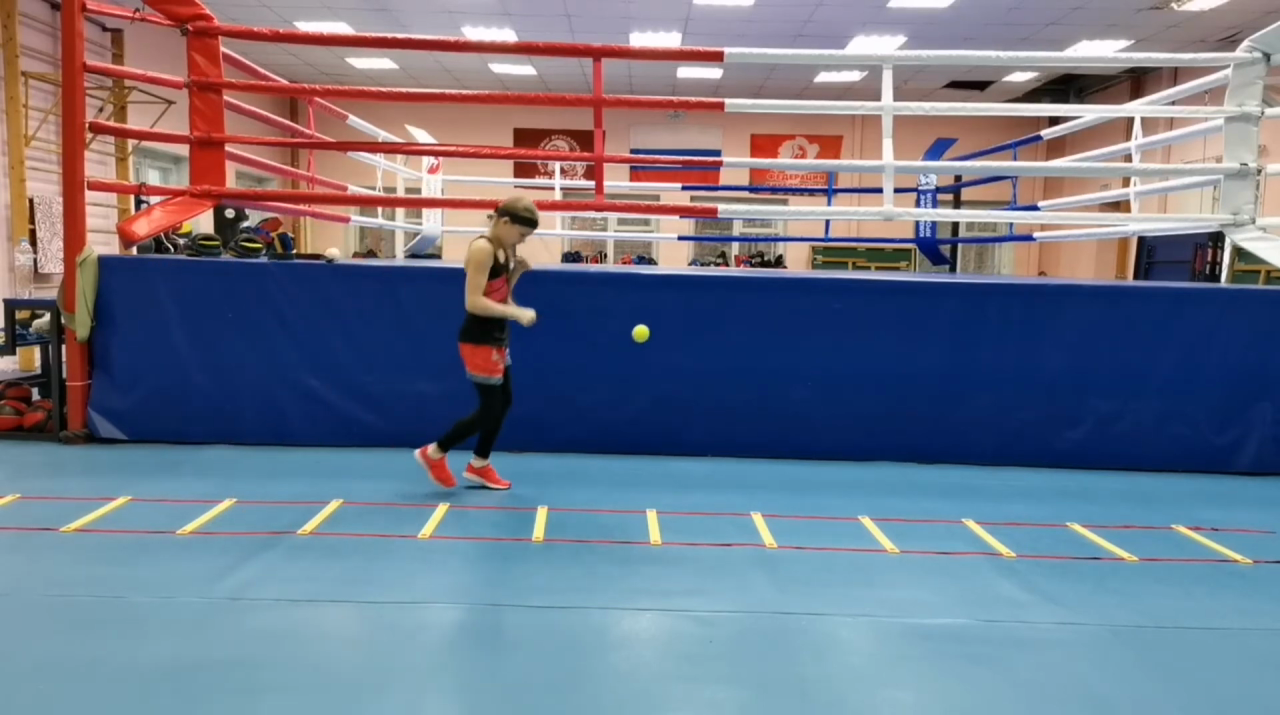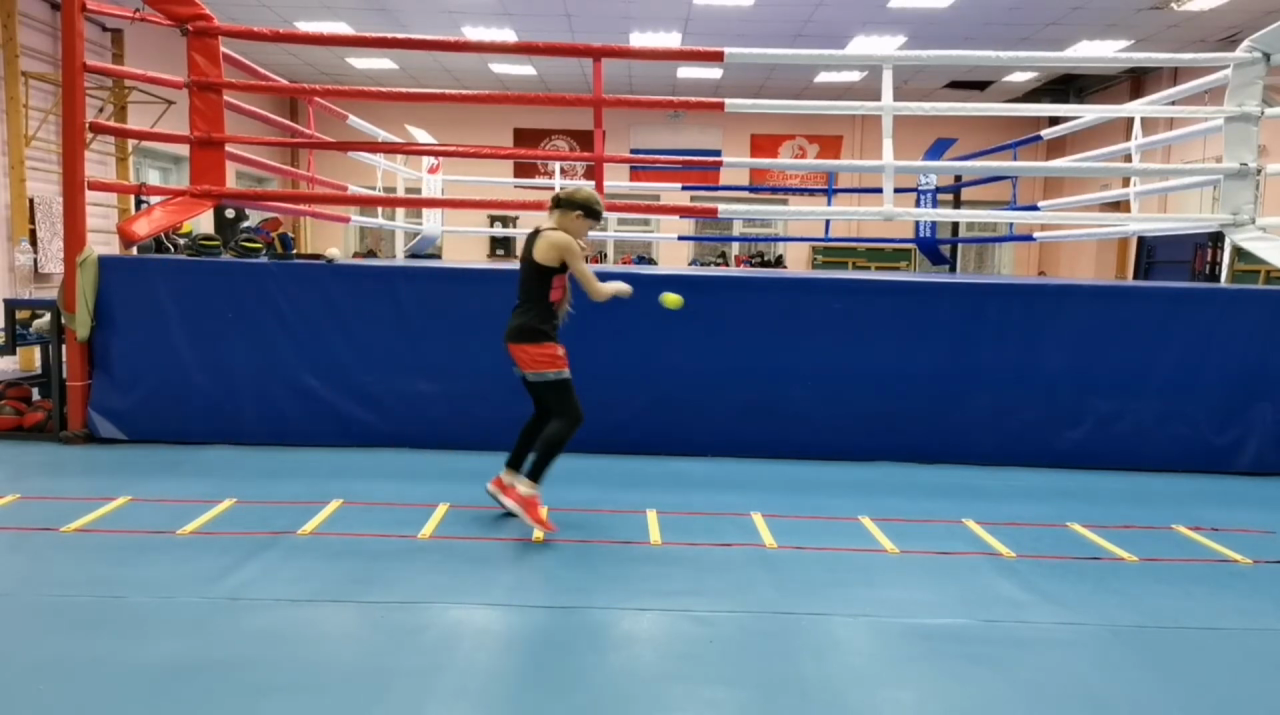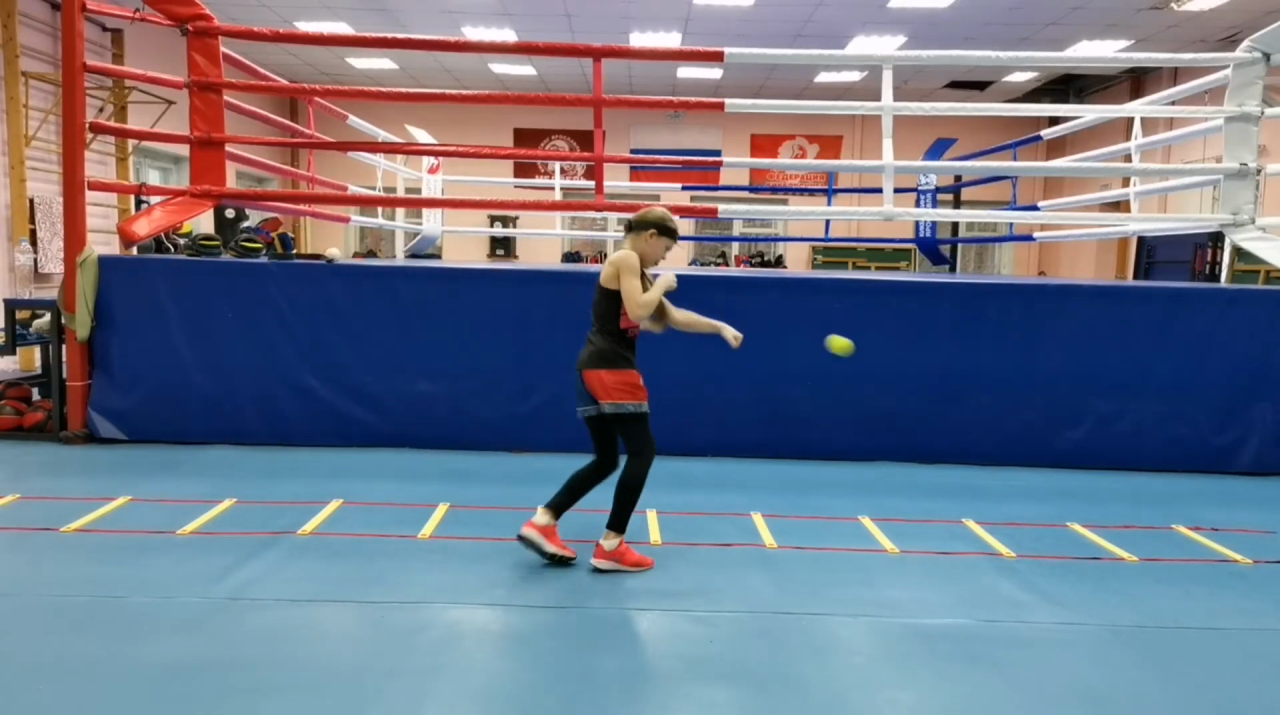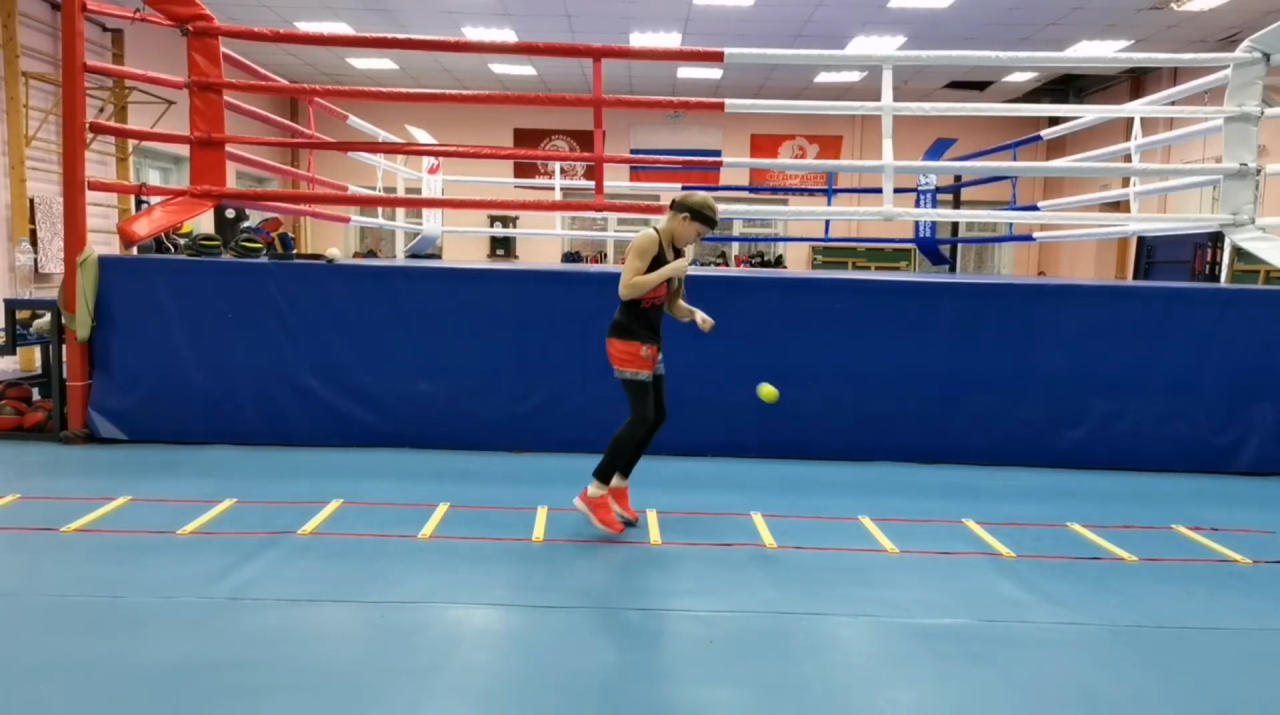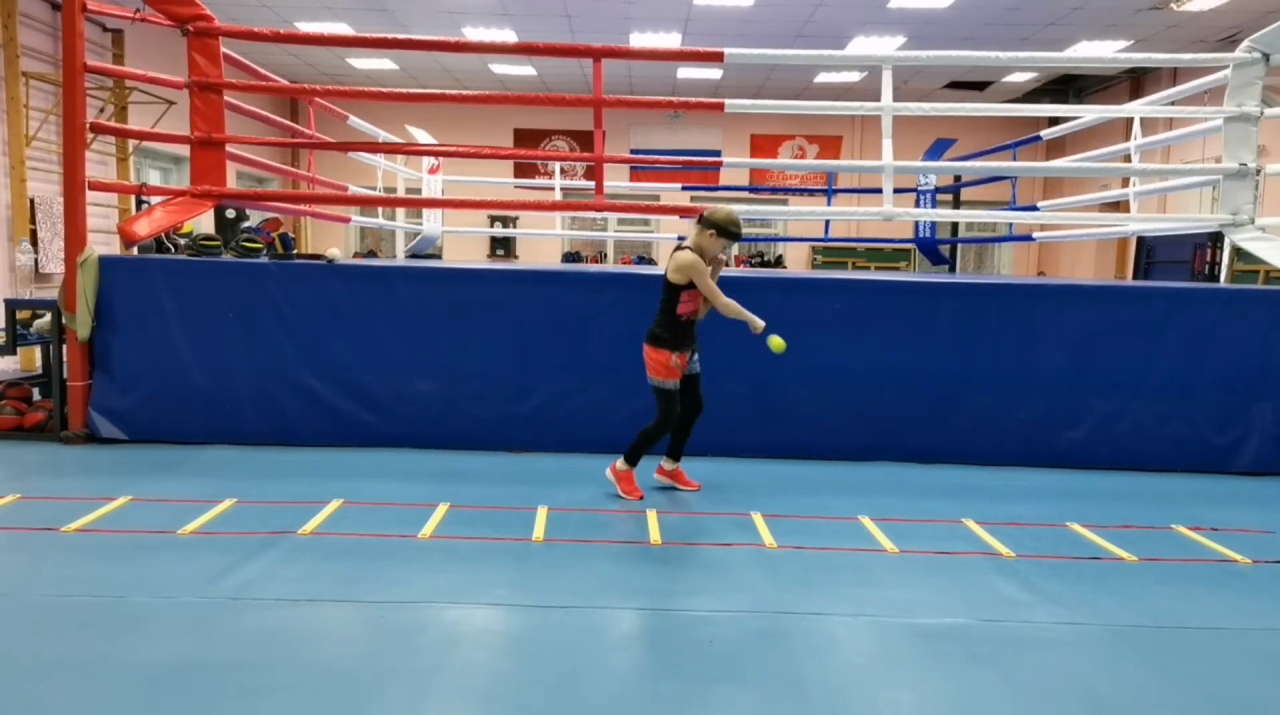
dt=0.5s
person 1, frame 1
left shoulder: (503, 250)
right shoulder: (481, 249)
right elbow: (475, 304)
left wrist: (516, 272)
right wrist: (518, 314)
left hip: (495, 339)
right hip: (480, 341)
left knee: (502, 401)
right knee: (487, 411)
left ankle: (479, 465)
right ankle: (433, 452)
person 1, frame 2
left shoulder: (537, 236)
right shoulder: (561, 241)
right elbow: (598, 293)
right wrist: (619, 286)
left hip: (524, 337)
right hip: (535, 339)
left knee: (548, 411)
right knee: (570, 415)
left ankle: (507, 479)
right ankle: (525, 489)
person 1, frame 3
left shoulder: (630, 268)
right shoulder: (624, 261)
left elbow: (672, 317)
right elbow: (637, 311)
left wrist: (720, 326)
right wrist: (663, 285)
left hip: (594, 368)
right hip: (613, 369)
left knee: (605, 460)
right knee: (643, 452)
left ankle: (541, 525)
right ankle: (610, 544)
person 1, frame 4
left shoulder: (678, 253)
right shoulder: (648, 239)
left elbow: (674, 307)
right elbow: (626, 289)
left wrist: (695, 313)
right wrist: (671, 271)
left hip: (650, 342)
right hip: (629, 340)
left knee: (656, 416)
right knee: (642, 416)
left ankle: (618, 486)
right ankle: (597, 491)
person 1, frame 5
left shoulder: (696, 258)
right shoulder: (687, 259)
left elbow: (700, 300)
right elbow: (719, 303)
left wrist: (714, 269)
right wrist: (752, 319)
left hip: (684, 347)
right hip: (664, 348)
left knee: (693, 407)
right knee: (668, 417)
left ankle: (669, 467)
right ankle: (621, 469)
